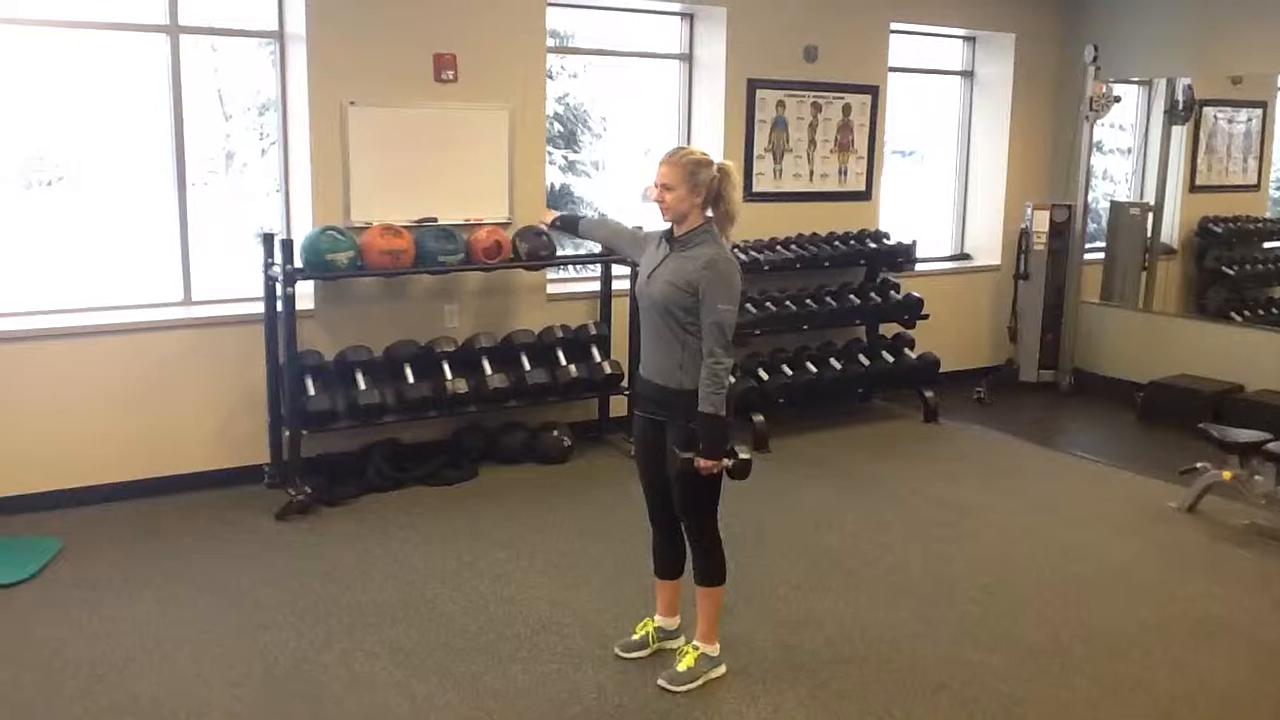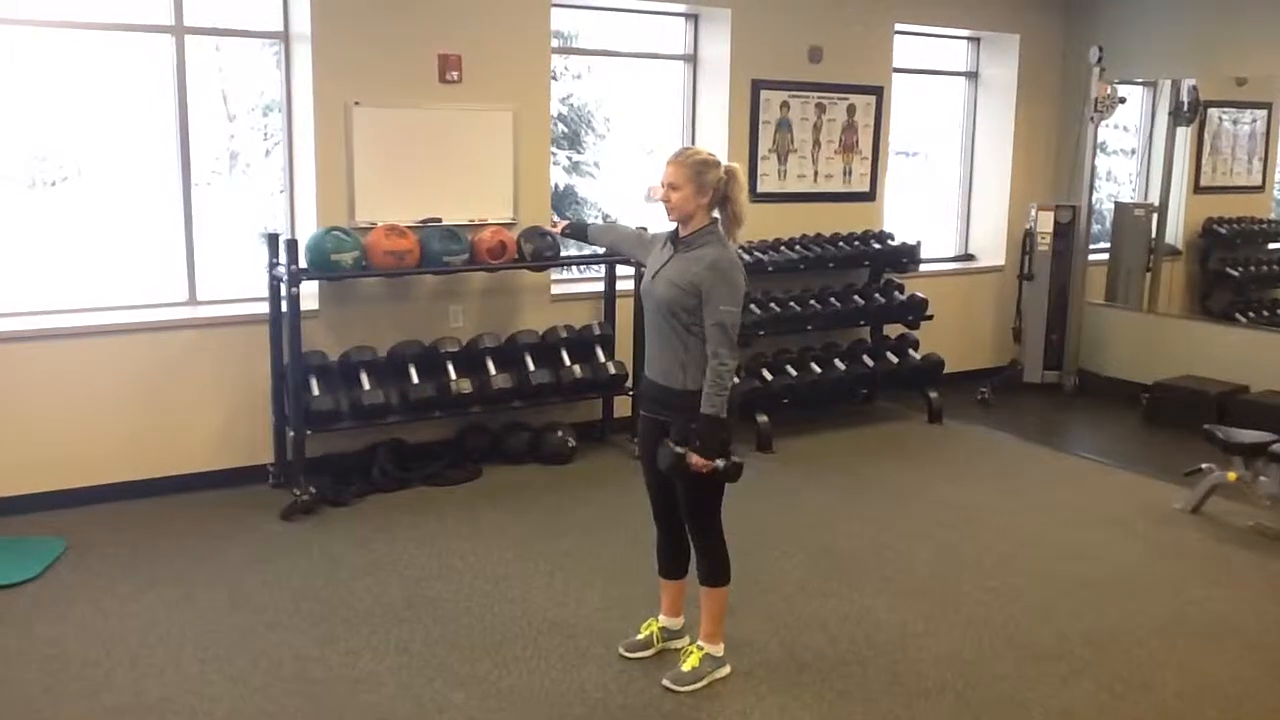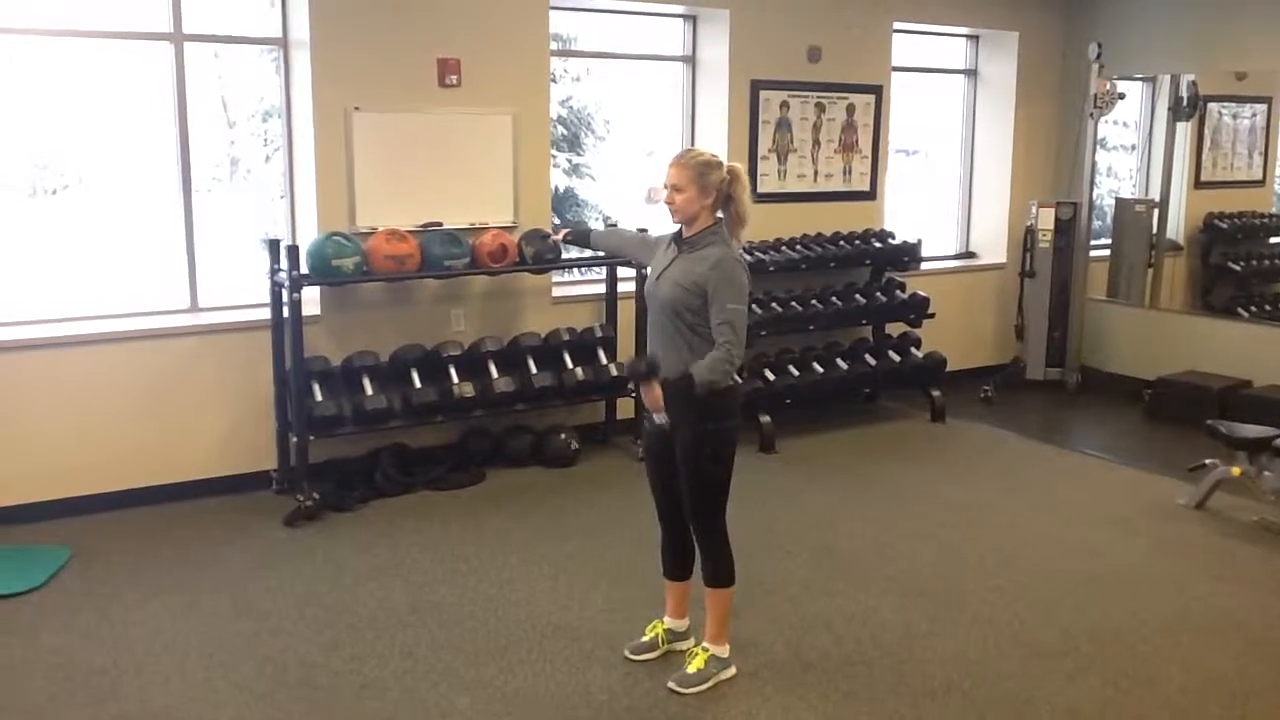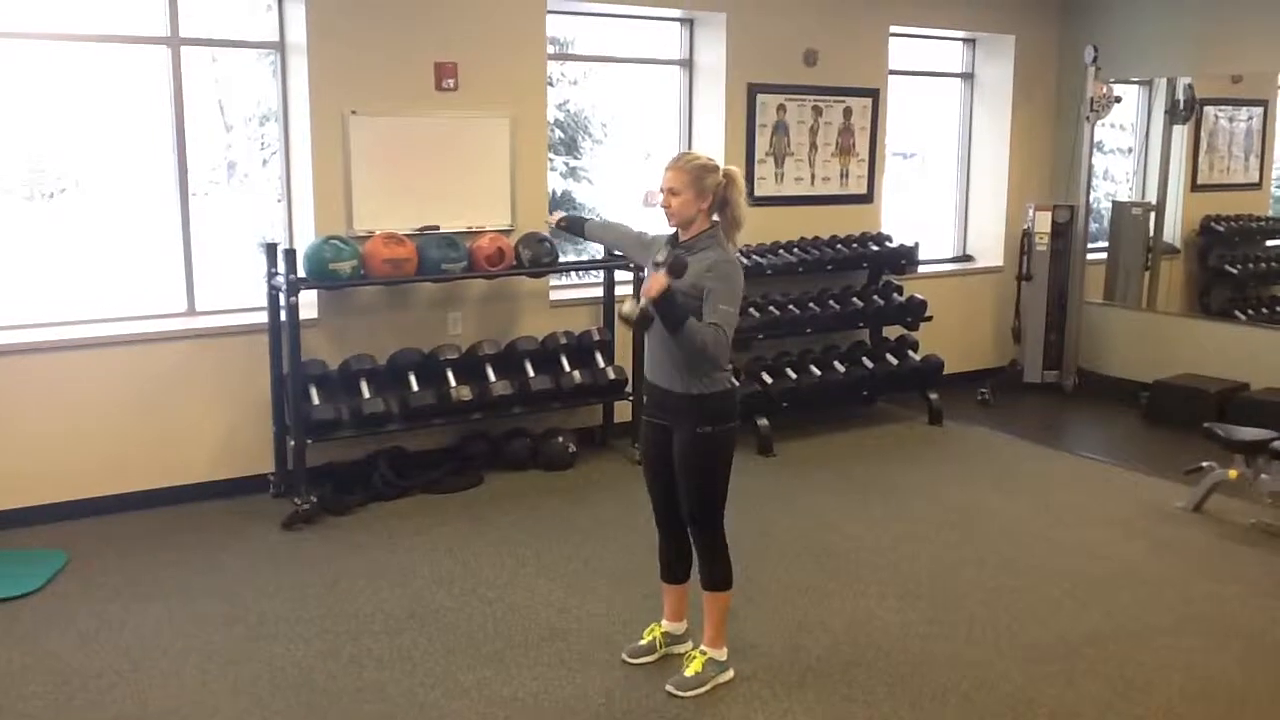
dt=0.4s
person 1, frame 1
left shoulder: (715, 261)
right shoulder: (657, 244)
left elbow: (718, 355)
right elbow: (615, 234)
left wrist: (711, 433)
right wrist: (563, 221)
left hip: (690, 409)
right hip: (650, 400)
left knee: (698, 526)
right knee: (662, 520)
left ankle: (707, 648)
right ankle: (665, 623)
person 1, frame 2
left shoulder: (719, 262)
right shoulder: (663, 245)
left elbow: (722, 356)
right elbow: (622, 238)
left wrist: (709, 432)
right wrist: (573, 229)
left hip: (694, 409)
right hip: (655, 400)
left knee: (701, 525)
right knee: (666, 520)
left ankle: (711, 649)
right ankle: (669, 624)
person 1, frame 3
left shoulder: (723, 262)
right shoulder: (667, 246)
left elbow: (730, 350)
right elbow: (625, 242)
left wrist: (679, 389)
right wrist: (575, 236)
left hip: (705, 411)
right hip: (661, 403)
left knee: (706, 526)
right knee: (671, 521)
left ankle: (717, 650)
right ankle: (675, 625)
person 1, frame 4
left shoulder: (720, 264)
right shoulder: (664, 246)
left elbow: (716, 346)
right elbow: (620, 236)
left wrist: (668, 302)
right wrist: (569, 222)
left hip: (703, 412)
right hip: (660, 404)
left knee: (704, 528)
right knee: (668, 524)
left ankle: (715, 653)
right ankle: (672, 629)
